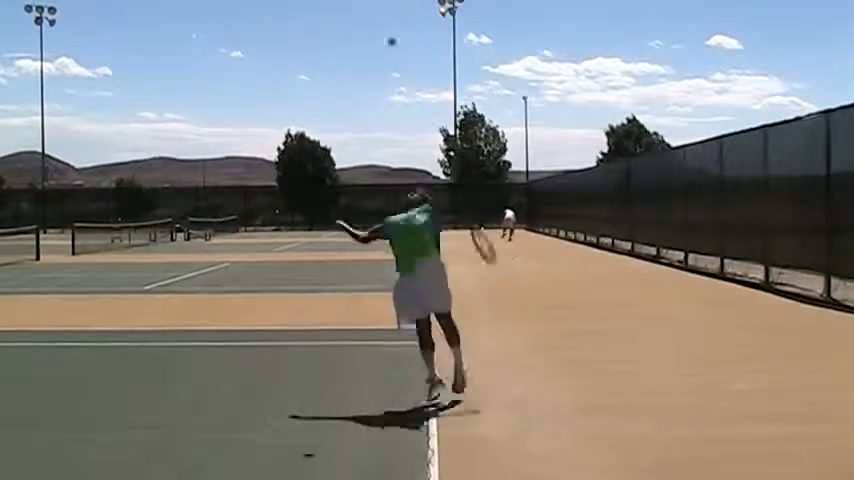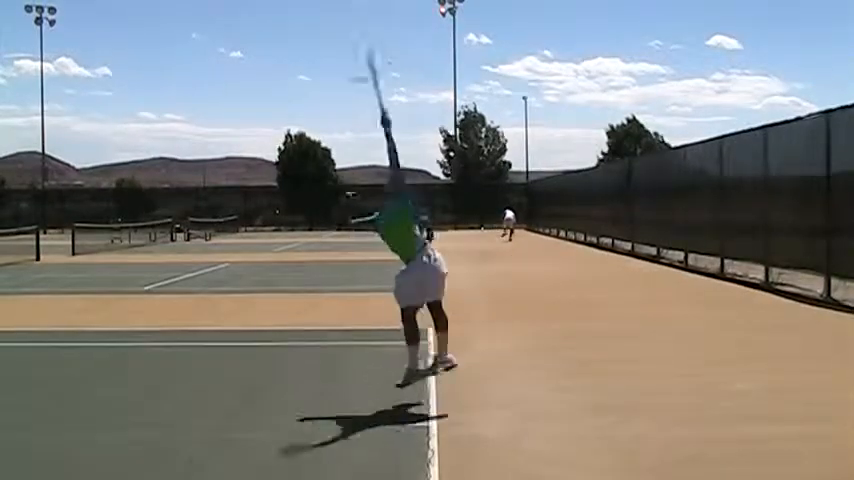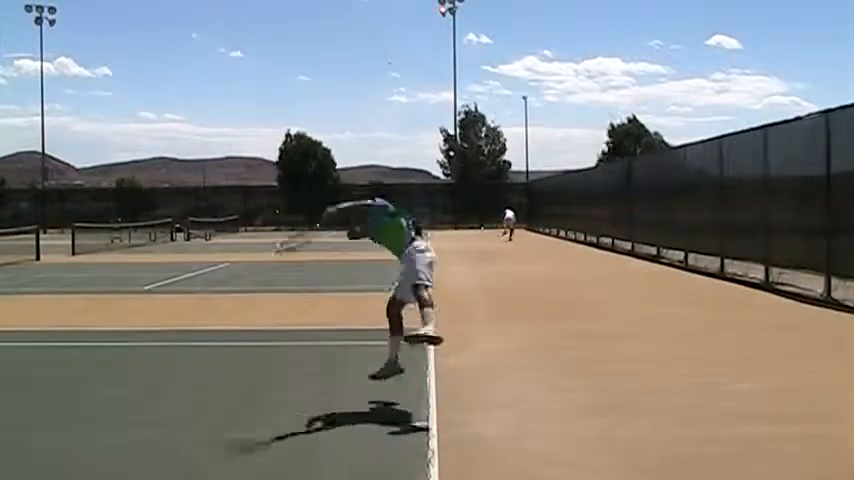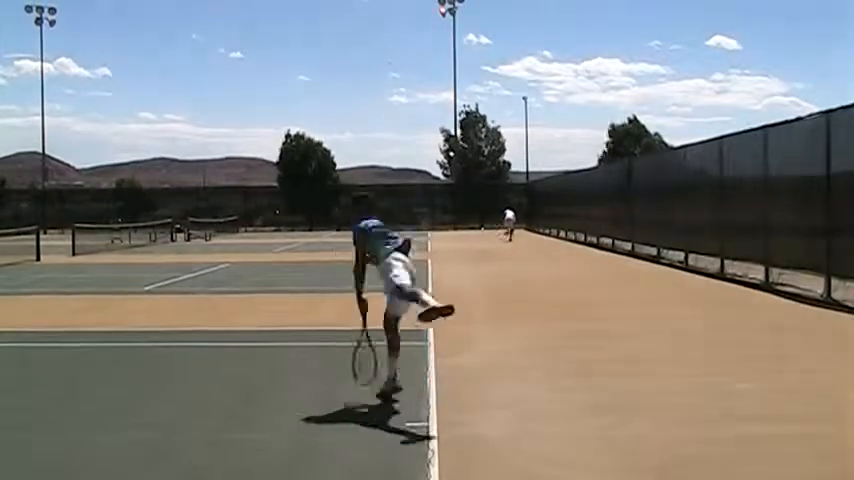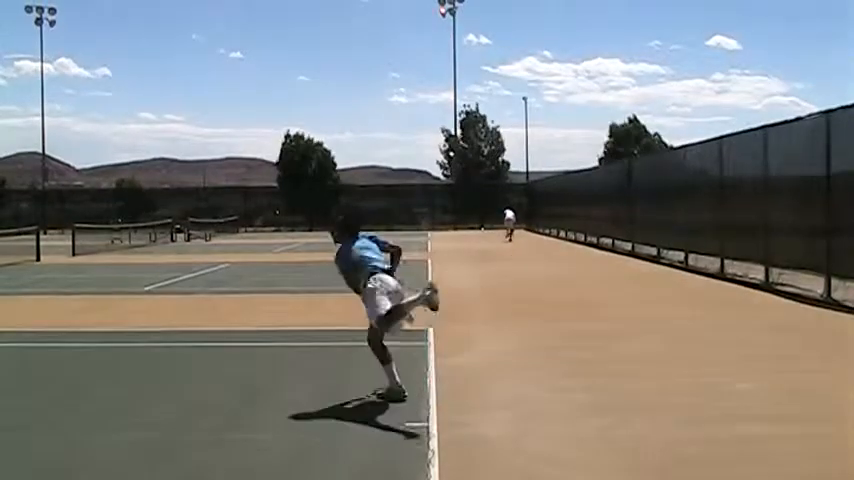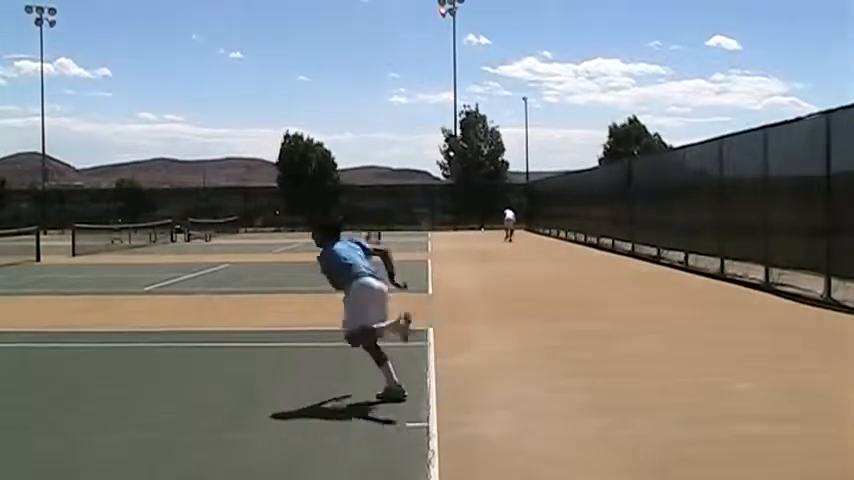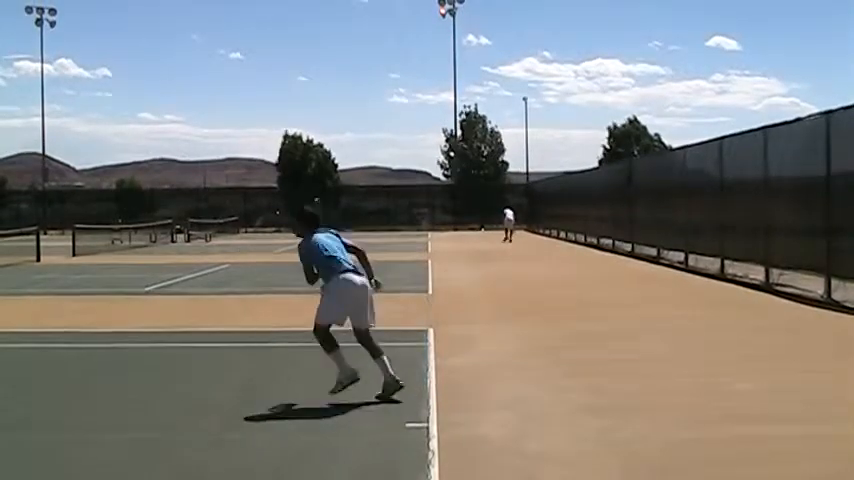
dt=0.1s
person 1, frame 1
left shoulder: (427, 214)
right shoulder: (391, 222)
right elbow: (364, 238)
right wrist: (344, 226)
left hip: (429, 268)
right hip: (408, 276)
left knee: (445, 318)
right knee: (422, 324)
left ankle: (459, 367)
right ankle: (433, 376)
person 1, frame 2
left shoulder: (400, 197)
right shoulder: (380, 219)
left elbow: (395, 171)
left wrist: (387, 130)
left hip: (425, 259)
right hip: (412, 266)
left knee: (433, 304)
right knee: (407, 314)
left ankle: (443, 355)
right ankle: (413, 366)
person 1, frame 3
left shoulder: (380, 208)
left wrist: (335, 210)
left hip: (417, 251)
right hip: (409, 255)
left knee: (420, 289)
right knee: (393, 307)
left ankle: (429, 328)
right ankle: (392, 362)
person 1, frame 4
left shoulder: (360, 228)
right shoulder: (375, 226)
left elbow: (359, 263)
right elbow: (406, 242)
left wrist: (359, 296)
left hip: (392, 262)
left knee: (400, 290)
right knee: (390, 322)
left ankle: (433, 305)
right ankle: (392, 379)
person 1, frame 5
left shoulder: (342, 253)
right shoulder: (370, 239)
left elbow: (354, 285)
right elbow: (397, 250)
left wrist: (364, 295)
left hip: (376, 283)
right hip: (393, 283)
left knee: (382, 326)
right knee: (374, 338)
left ankle: (423, 296)
right ankle: (395, 387)
person 1, frame 6
left shoulder: (325, 256)
right shoulder: (352, 242)
left elbow: (338, 285)
right elbow: (384, 252)
right wrist: (392, 278)
left hip: (360, 287)
right hip: (379, 287)
left knee: (355, 337)
right knee: (368, 341)
left ankle: (397, 324)
right ankle: (394, 386)
person 1, frame 7
left shoulder: (305, 245)
right shoulder: (331, 234)
left elbow: (311, 279)
right elbow: (360, 252)
right wrist: (371, 277)
left hip: (339, 283)
right hip: (360, 282)
left knee: (321, 329)
right knee: (364, 336)
left ankle: (346, 371)
right ankle: (390, 379)
